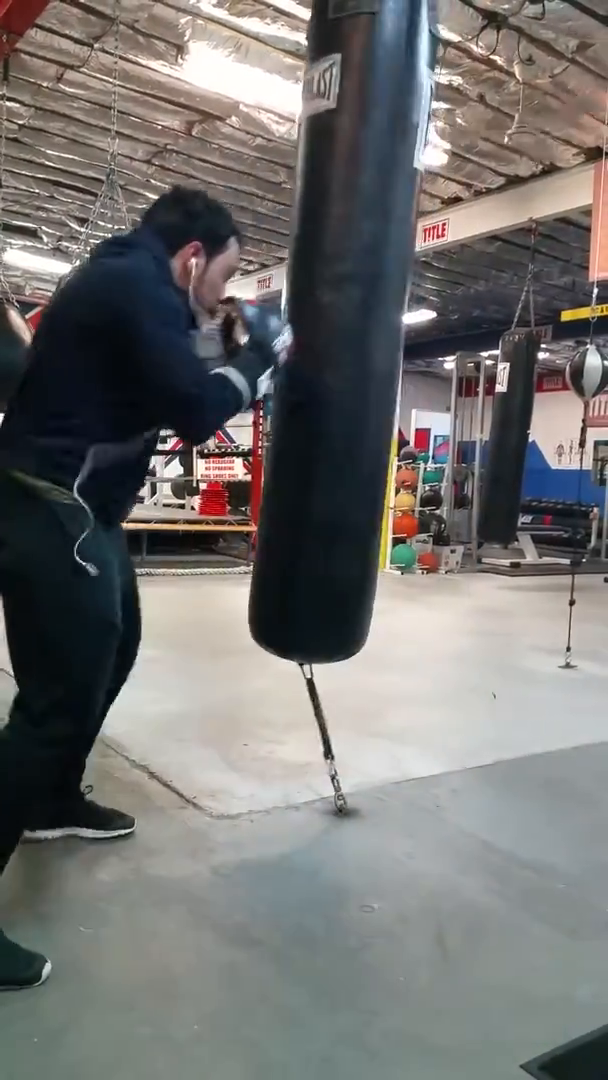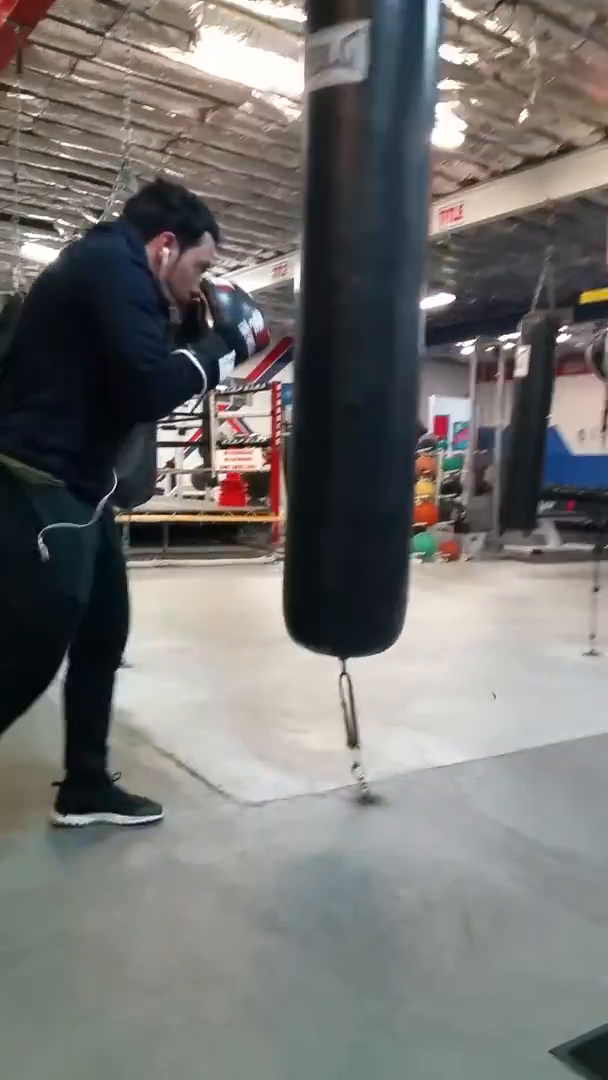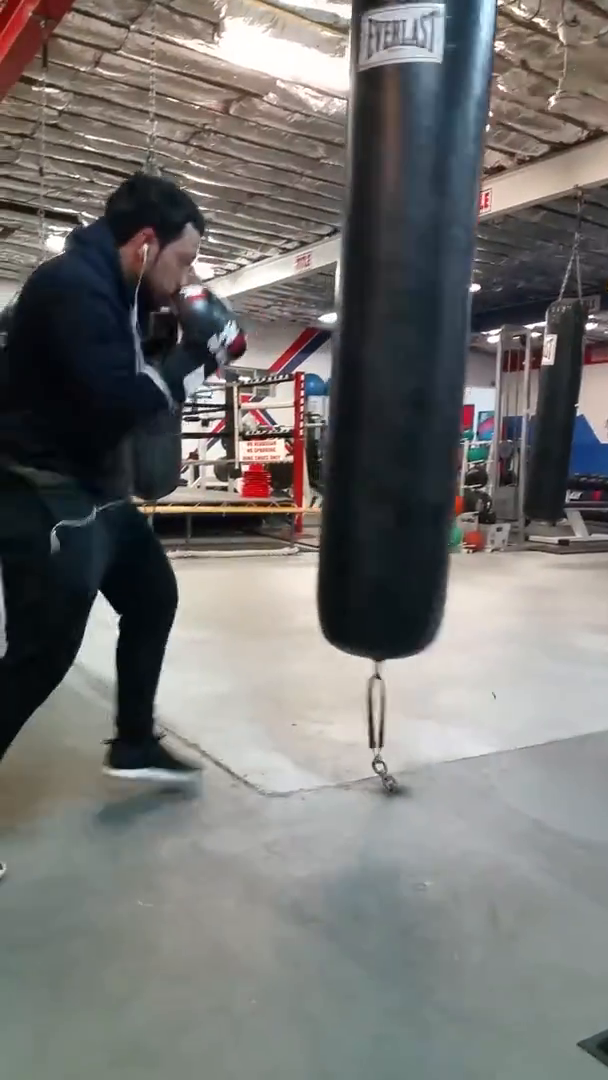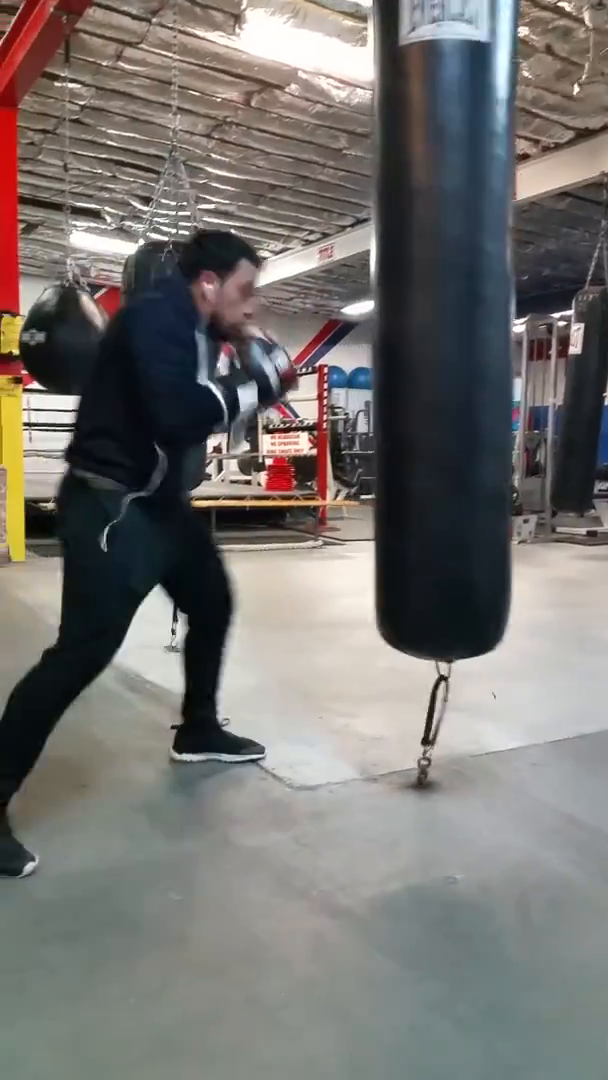
dt=0.3s
person 1, frame 1
left shoulder: (129, 282)
right shoulder: (135, 284)
left elbow: (166, 387)
right elbow: (194, 410)
left wrist: (240, 358)
right wrist: (255, 357)
left hip: (84, 512)
left knee: (109, 653)
person 1, frame 2
left shoulder: (110, 269)
right shoulder: (111, 268)
left elbow: (134, 375)
right elbow: (153, 386)
left wrist: (218, 338)
right wrist: (226, 343)
left hip: (74, 496)
left knee: (102, 638)
left ankle: (85, 785)
person 1, frame 3
left shoulder: (112, 283)
right shoulder: (72, 284)
left elbow: (121, 378)
right elbow: (118, 403)
left wrist: (185, 332)
right wrist: (196, 353)
left hip: (95, 491)
left knee: (153, 603)
left ankle: (135, 745)
person 1, frame 4
left shoulder: (193, 332)
right shoulder: (156, 317)
left elbow: (194, 415)
right elbow: (174, 412)
left wrist: (254, 381)
right wrist: (251, 380)
left hip: (161, 502)
right hip: (111, 504)
left knee: (213, 606)
right knee: (81, 651)
left ankle: (198, 731)
